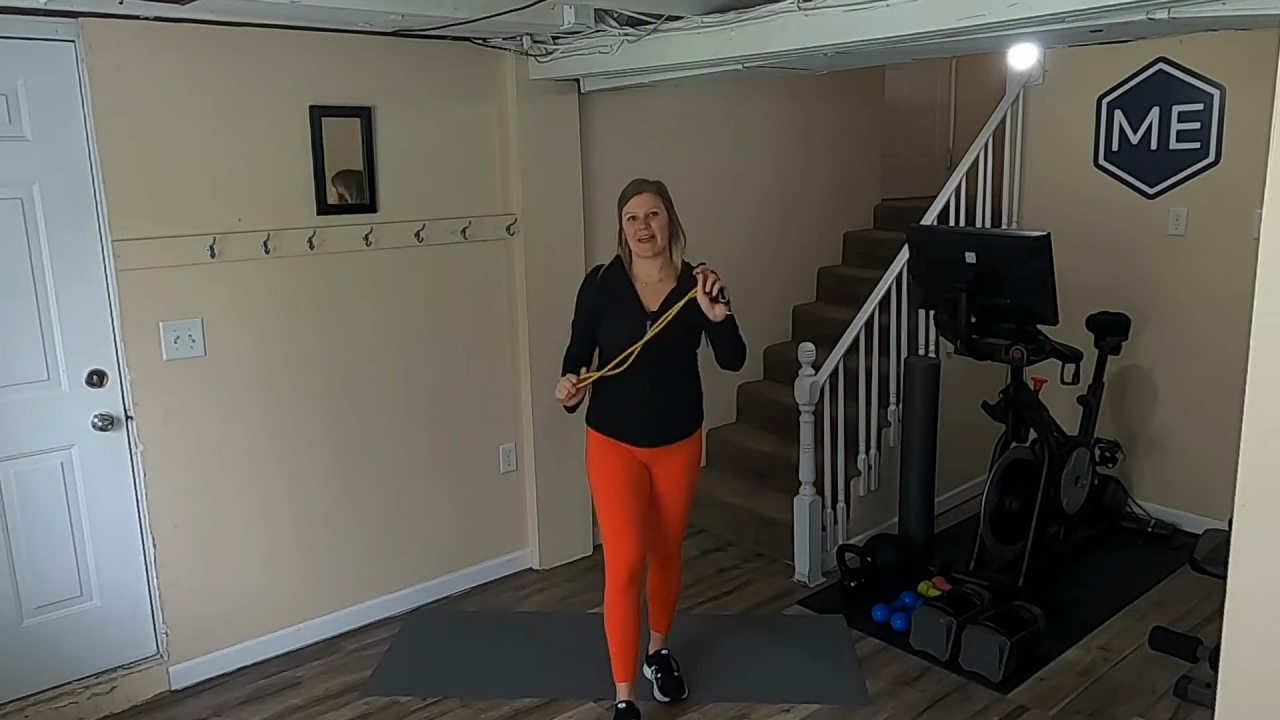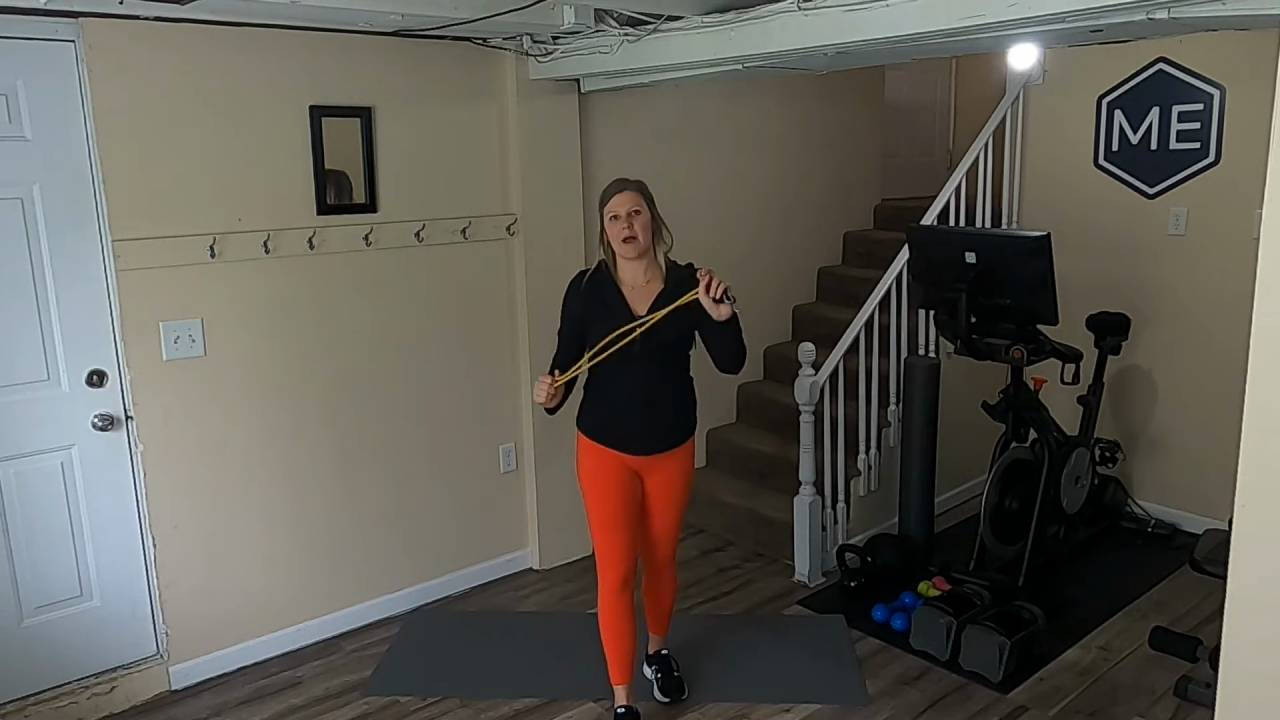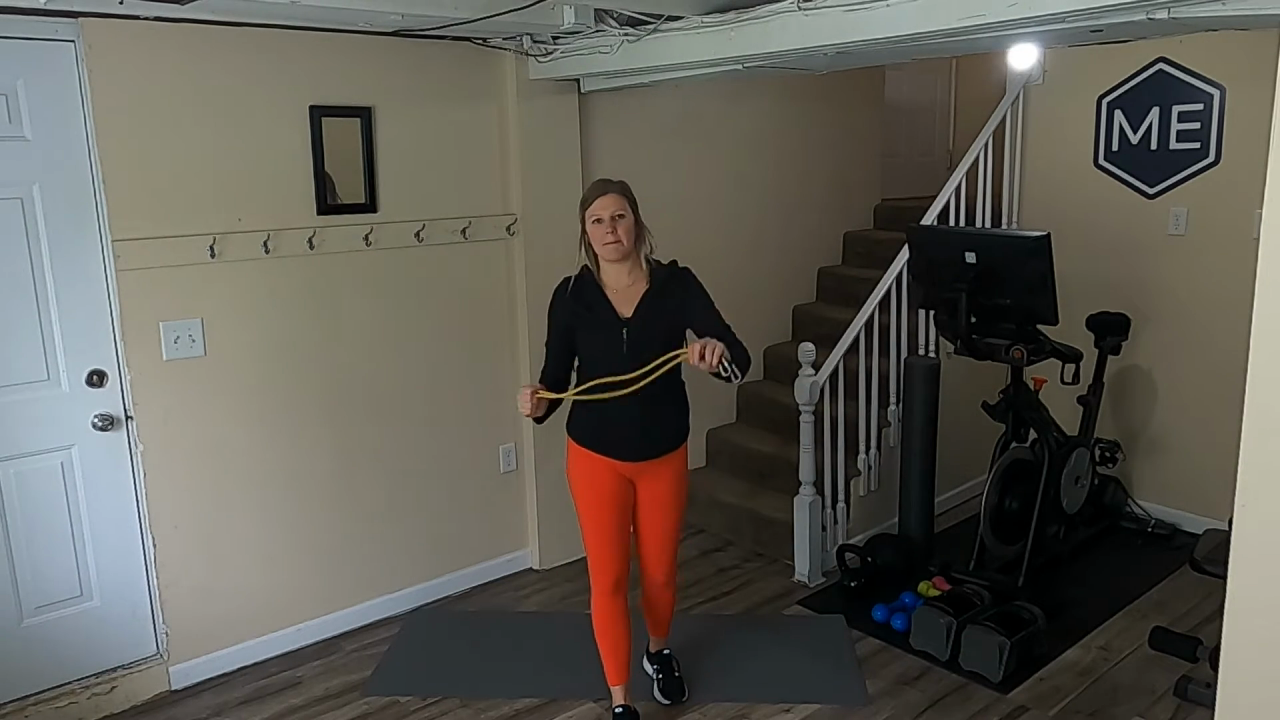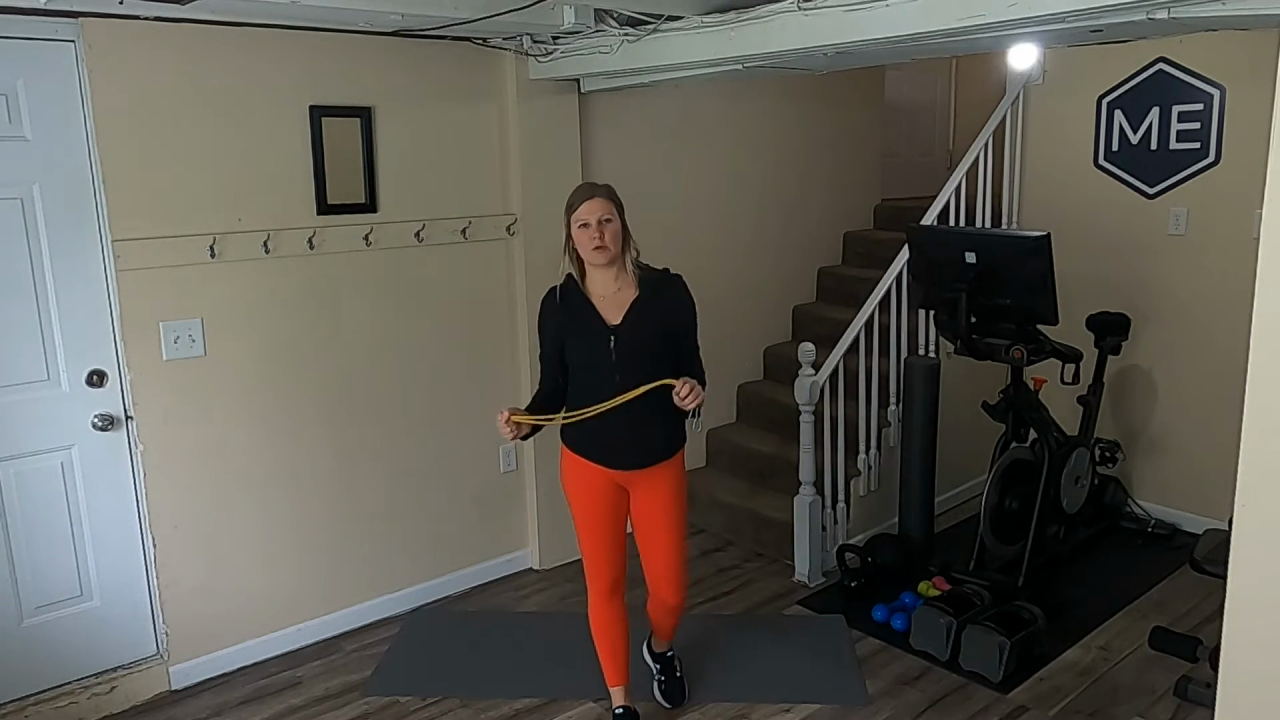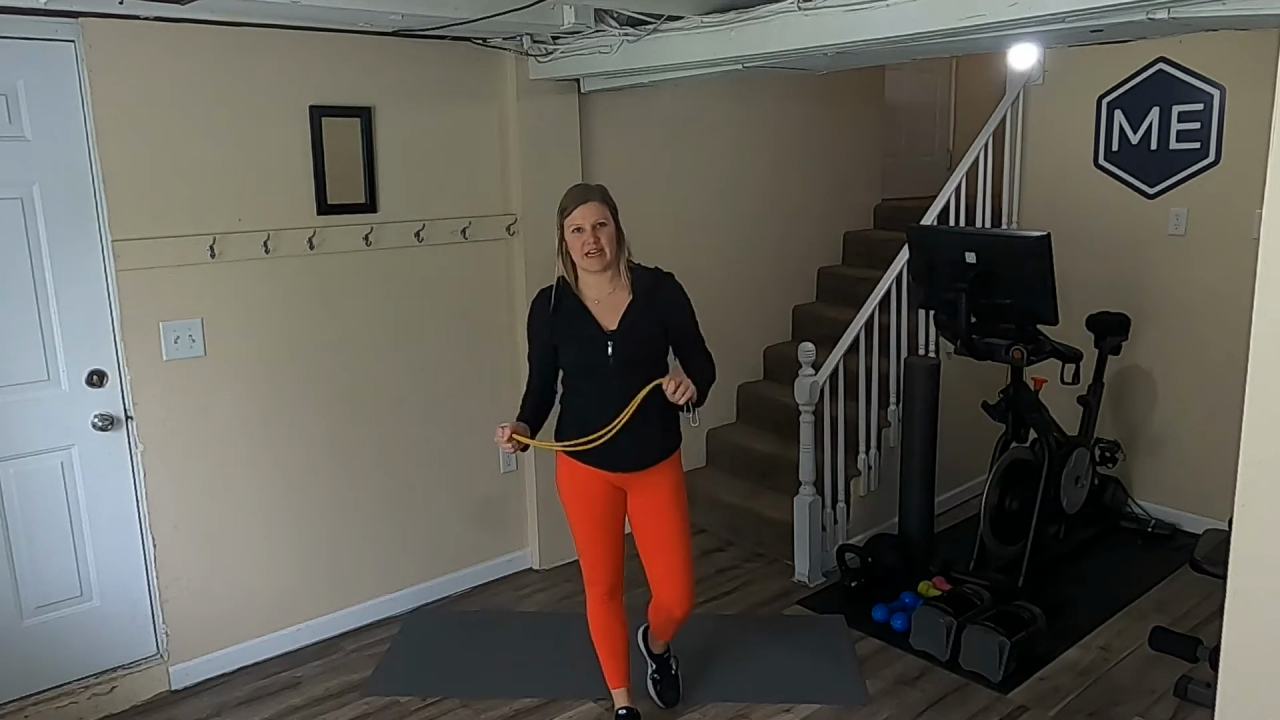
dt=0.2s
person 1, frame 1
left shoulder: (696, 284)
right shoulder: (600, 283)
left elbow: (732, 360)
right elbow: (579, 353)
left wrist: (718, 314)
right wrist: (569, 387)
left hip: (678, 443)
right hip: (613, 442)
left knee: (665, 554)
right knee: (624, 564)
left ankle: (658, 651)
person 1, frame 2
left shoulder: (687, 283)
right shoulder: (586, 289)
left elbow: (731, 363)
right elbow: (565, 360)
left wrist: (721, 314)
right wrist: (552, 391)
left hip: (672, 449)
right hip: (604, 450)
left knee: (661, 560)
right knee: (616, 572)
left ankle: (658, 650)
person 1, frame 3
left shoulder: (676, 284)
right shoulder: (571, 295)
left elbow: (739, 361)
right elbow: (557, 373)
left wrist: (718, 351)
right wrist: (538, 403)
left hip: (664, 455)
right hip: (595, 457)
left knee: (660, 572)
right knee: (608, 578)
left ankle: (659, 650)
person 1, frame 4
left shoulder: (666, 290)
right shoulder: (558, 304)
left elbow: (690, 367)
right elbow: (554, 388)
left wrist: (693, 391)
right wrist: (522, 422)
left hip: (659, 463)
right hip: (589, 464)
left knee: (670, 588)
right knee: (604, 584)
left ankle: (661, 649)
person 1, frame 5
left shoulder: (661, 290)
right shoulder: (550, 306)
left elbow: (701, 362)
right elbow: (541, 386)
left wrist: (690, 385)
right wrist: (522, 428)
left hip: (656, 465)
right hip: (584, 467)
left knee: (677, 596)
right knee: (603, 587)
left ankle: (655, 644)
